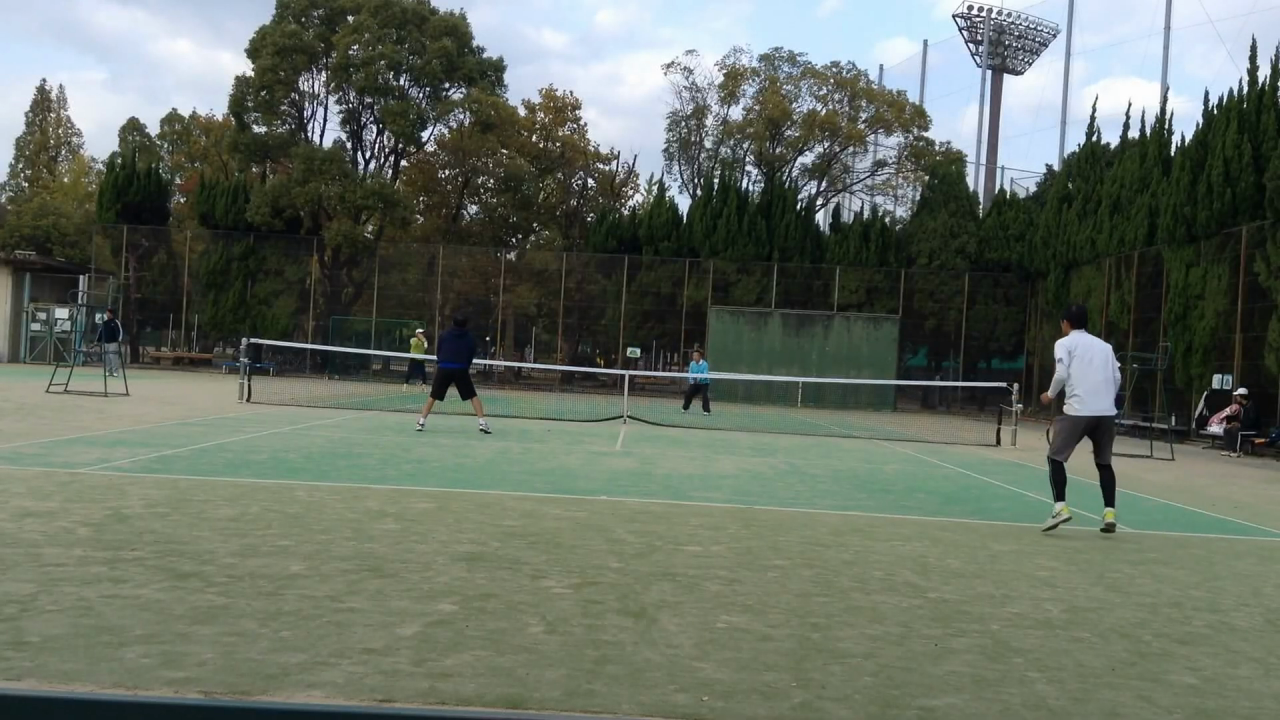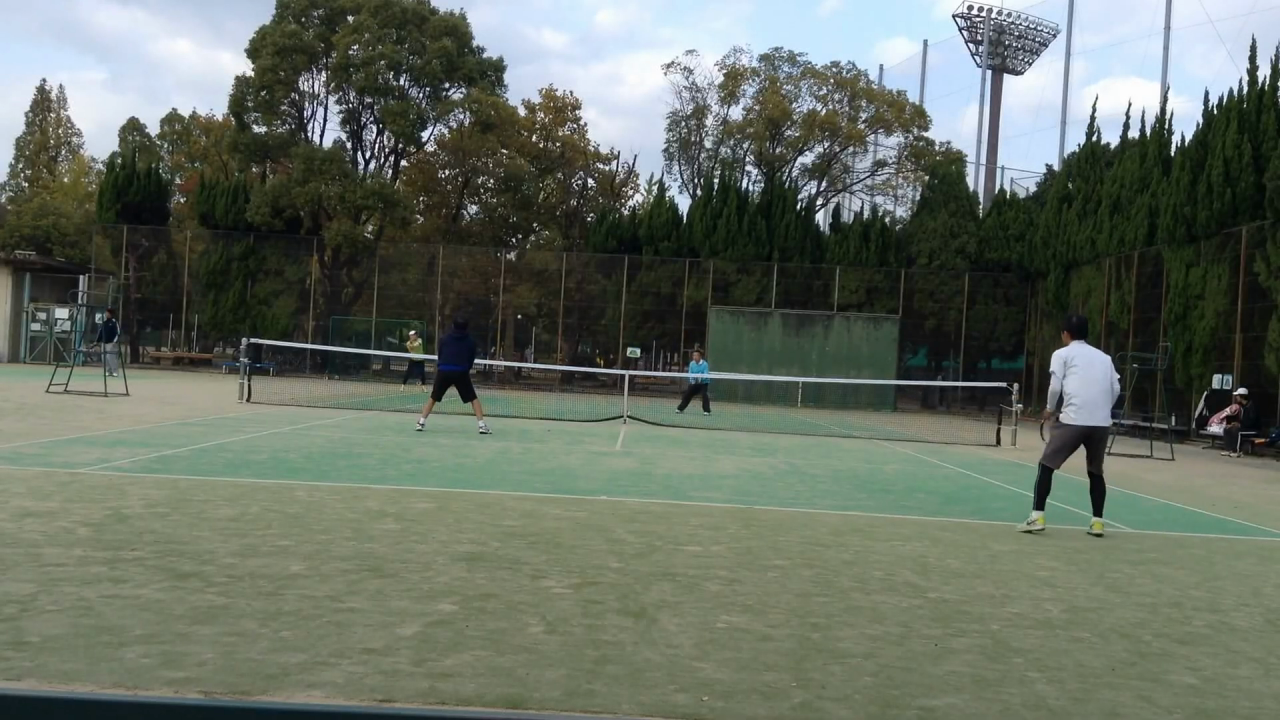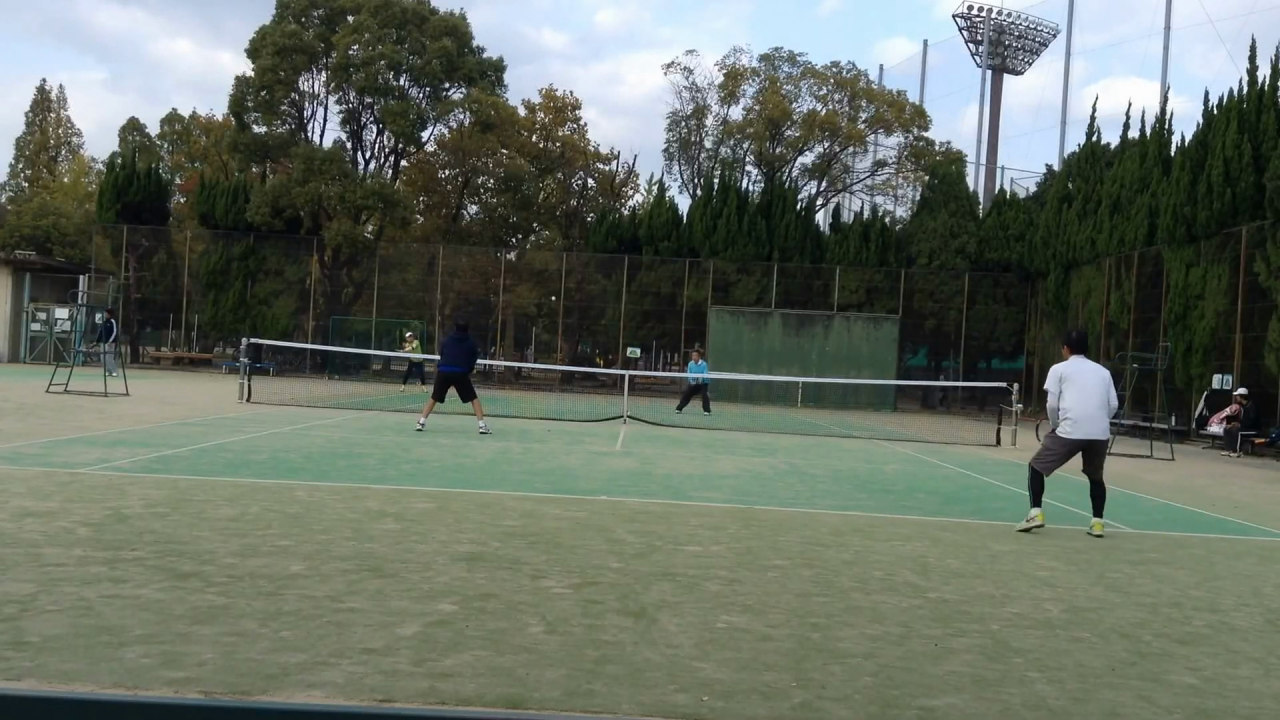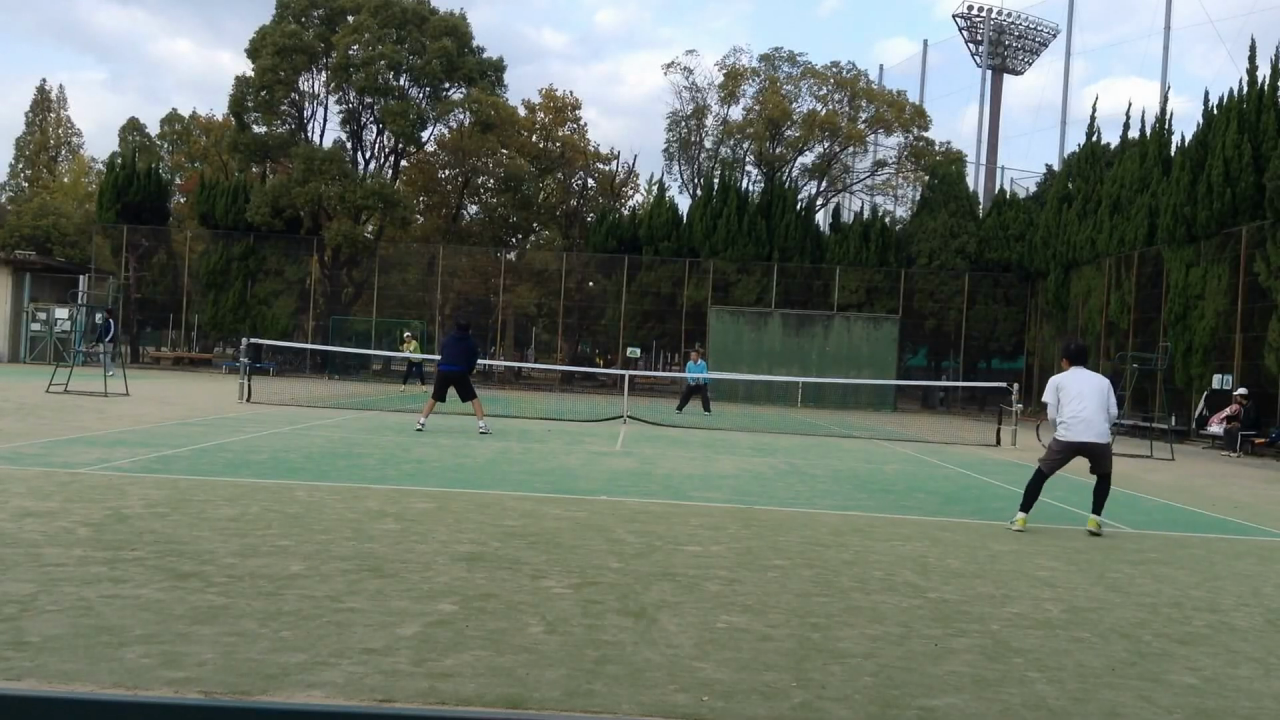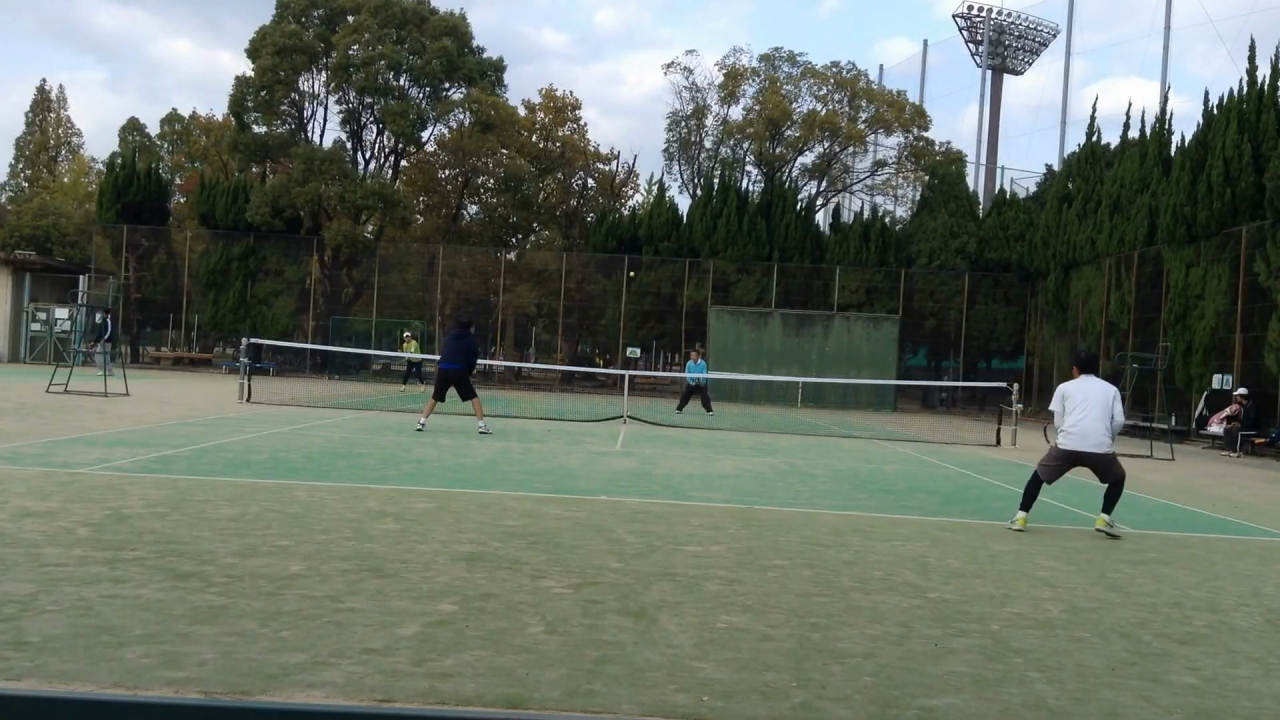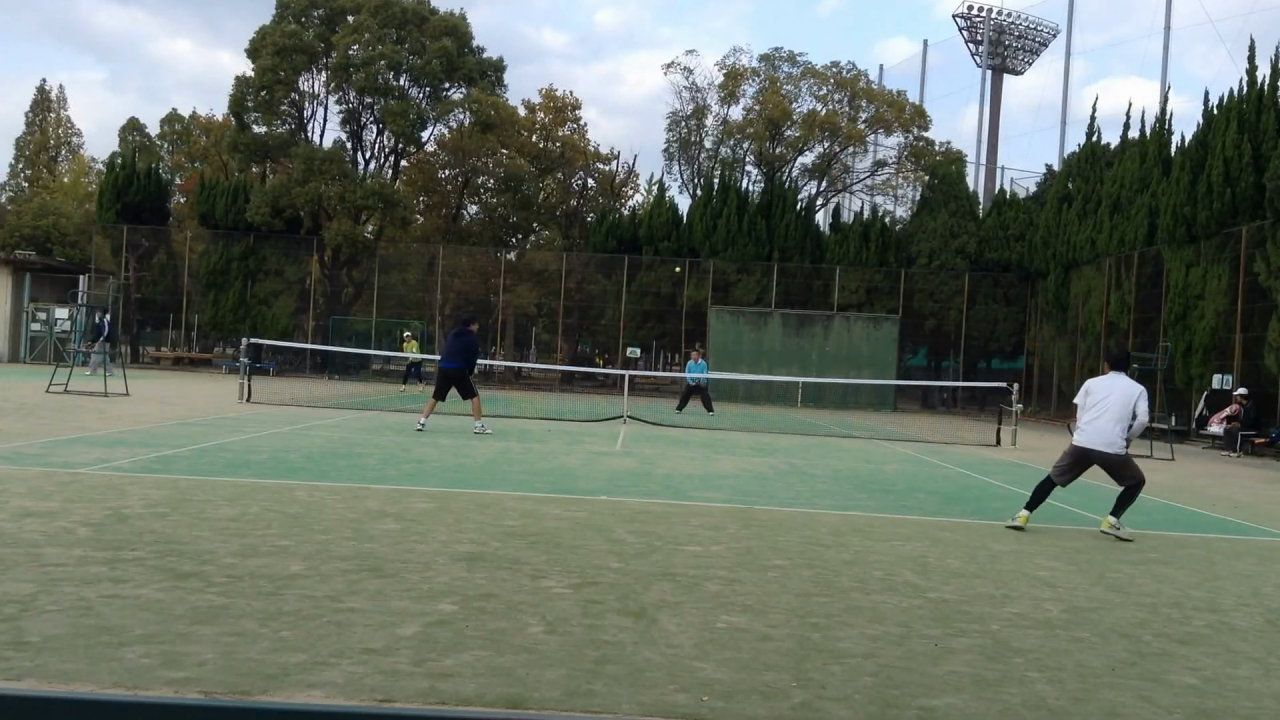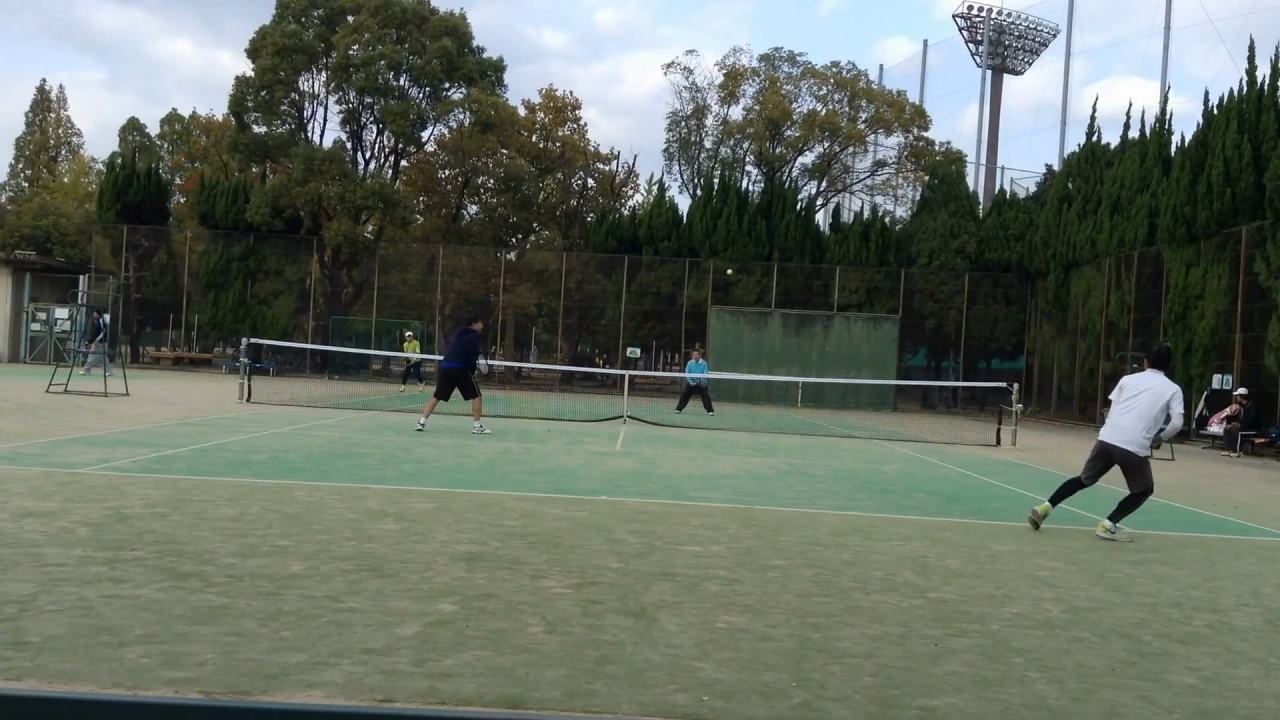
dt=0.1s
person 1, frame 1
left shoulder: (1065, 343)
right shoulder: (1105, 346)
left elbow: (1061, 374)
right elbow: (1117, 379)
left wrist: (1051, 395)
left hip: (1078, 411)
right hip: (1107, 412)
left knee: (1055, 458)
right knee: (1104, 463)
left ankle: (1060, 508)
right ankle: (1109, 513)
person 1, frame 2
left shoulder: (1062, 354)
right shoulder: (1105, 357)
left elbow: (1055, 387)
right elbow: (1116, 390)
left wrist: (1050, 409)
left hip: (1073, 420)
right hip: (1102, 423)
left knee: (1046, 465)
right knee: (1096, 472)
left ankle: (1038, 517)
right ankle: (1097, 522)
person 1, frame 3
left shoulder: (1058, 369)
right shoulder: (1103, 371)
left elbow: (1052, 405)
right elbow: (1113, 405)
left wrist: (1054, 425)
left hip: (1069, 432)
right hip: (1099, 435)
left knee: (1036, 467)
right knee: (1095, 477)
left ankle: (1036, 514)
right ankle: (1097, 522)
person 1, frame 4
left shoulder: (1057, 380)
right shoulder: (1103, 380)
left elbow: (1052, 415)
right elbow: (1113, 413)
left hip: (1068, 436)
right hip: (1100, 439)
left knee: (1041, 472)
right knee: (1104, 474)
left ankle: (1021, 517)
right ankle: (1094, 520)
person 1, frame 5
left shoulder: (1064, 388)
right shoulder: (1111, 389)
left elbow: (1058, 422)
right elbow: (1119, 421)
left hip: (1068, 444)
right hip: (1100, 448)
left knee: (1040, 475)
right knee: (1118, 478)
left ankle: (1021, 517)
right ankle: (1104, 519)
person 1, frame 6
left shoulder: (1091, 384)
right shoulder: (1138, 389)
left elbow: (1079, 416)
right elbow: (1143, 421)
right wrist: (1126, 438)
left hip: (1081, 443)
right hip: (1112, 449)
left knee: (1054, 479)
right knee: (1136, 482)
left ankle: (1023, 515)
right ankle: (1112, 522)
person 1, frame 7
left shoulder: (1127, 380)
right shoulder: (1173, 389)
left elbow: (1113, 411)
right elbow: (1177, 422)
right wrist: (1161, 438)
left hip: (1107, 438)
right hip: (1134, 447)
left knee: (1083, 479)
right knee: (1143, 490)
left ankle: (1045, 508)
right ankle: (1109, 525)
